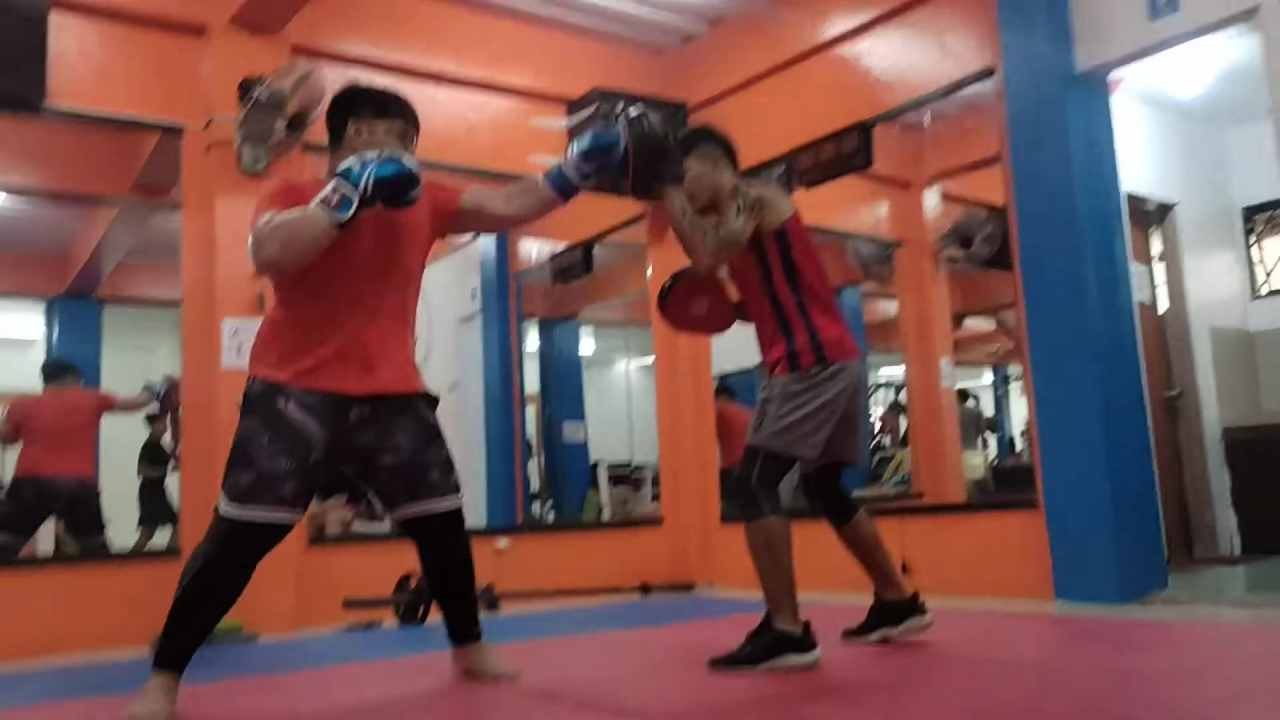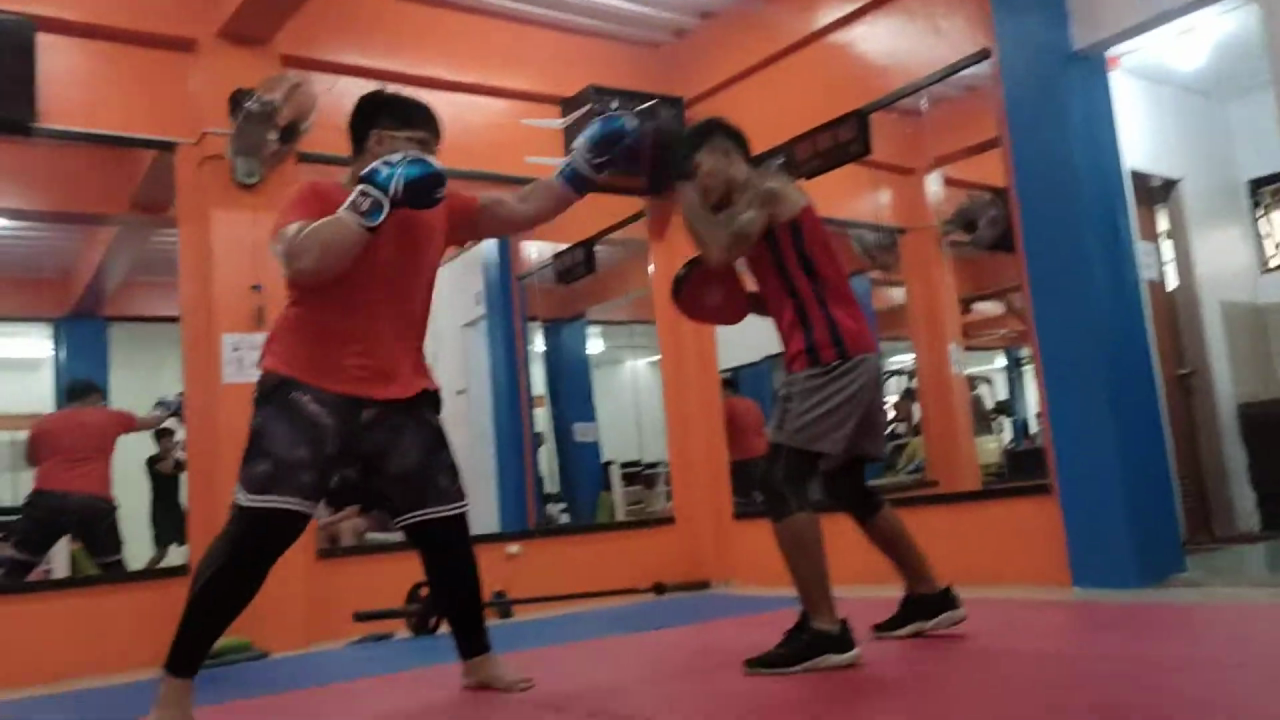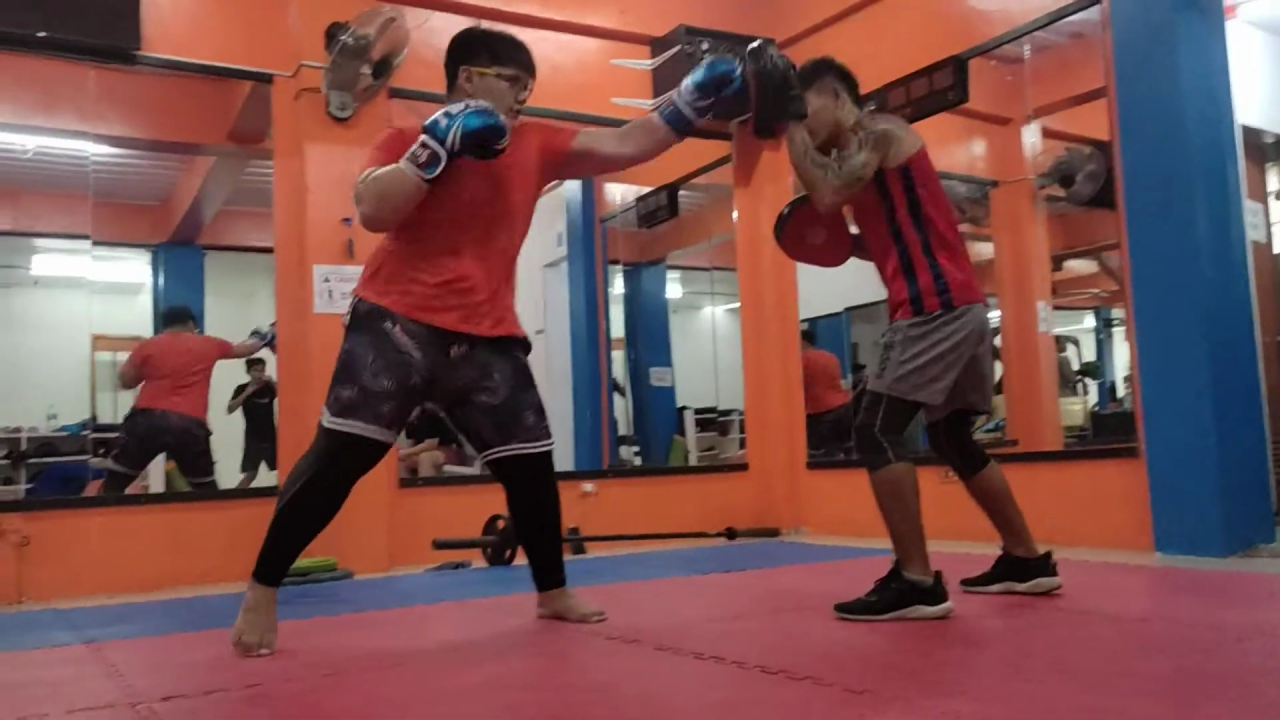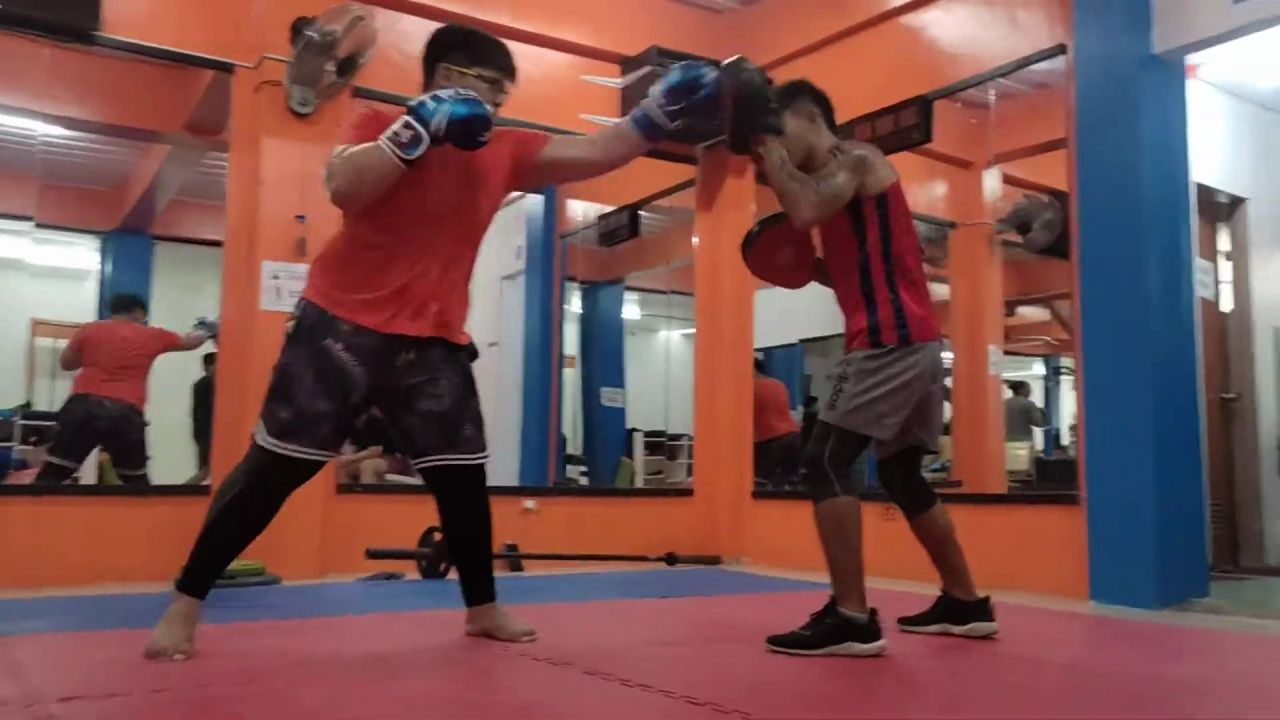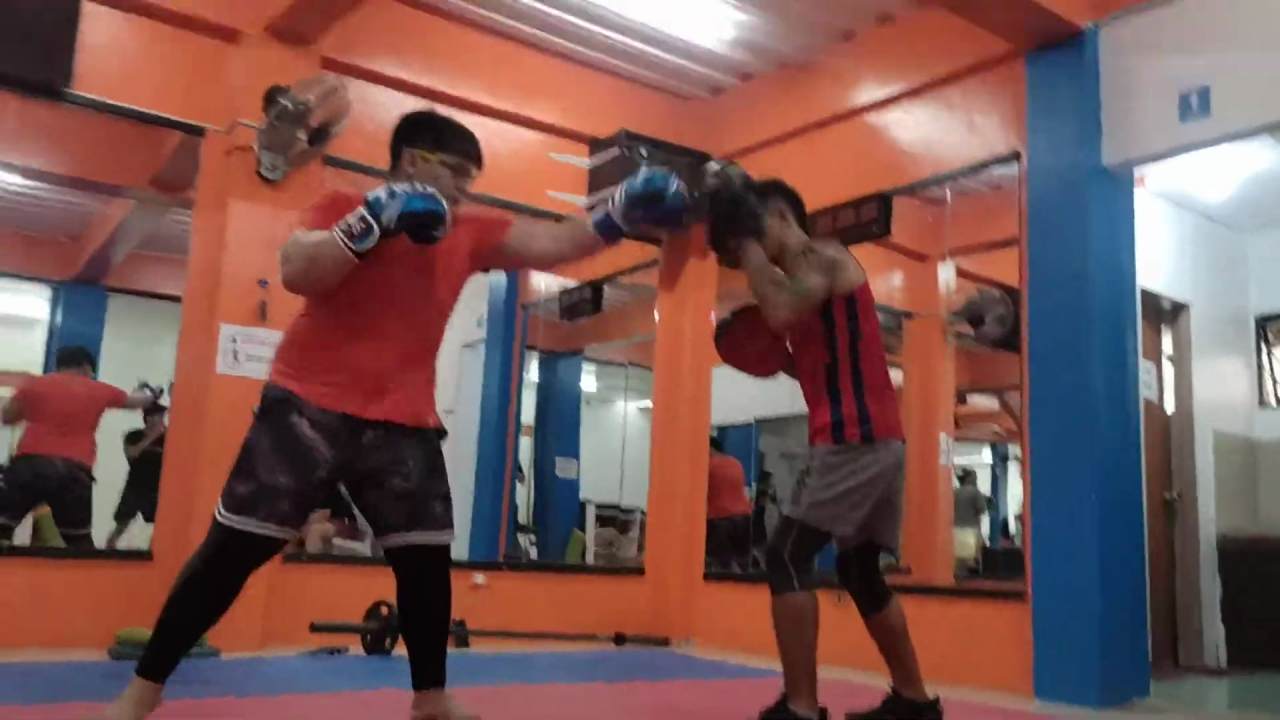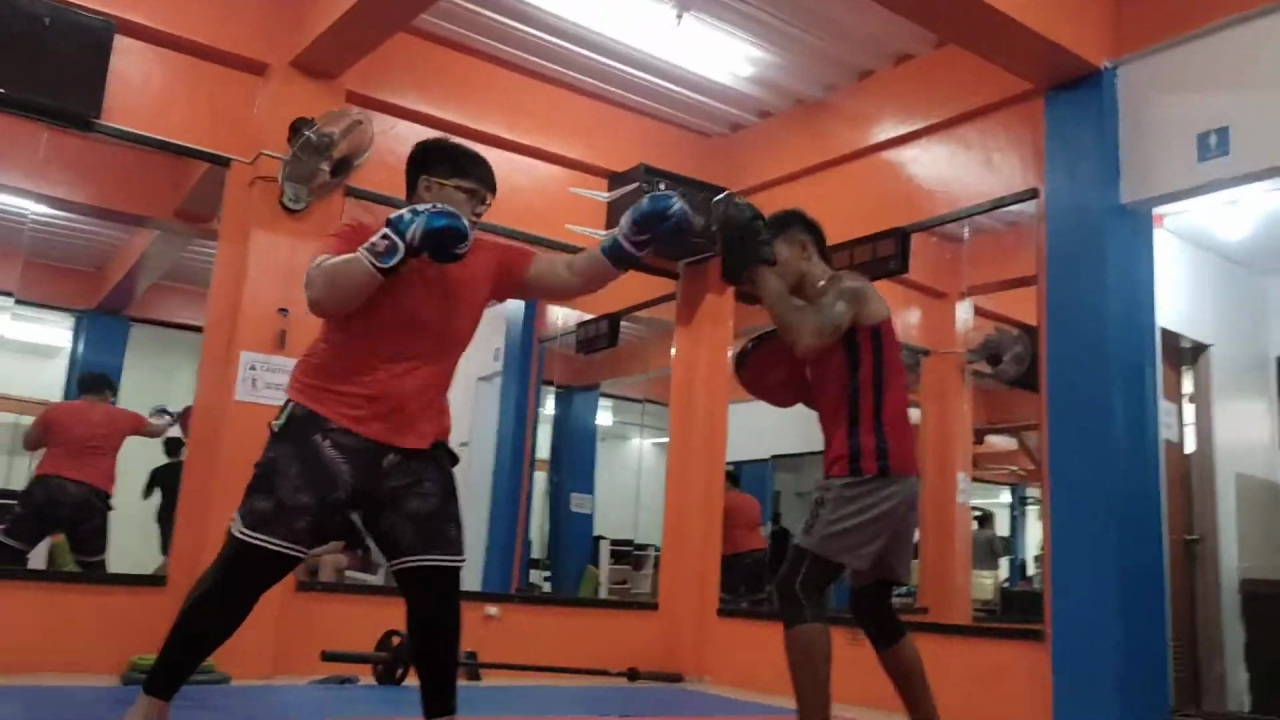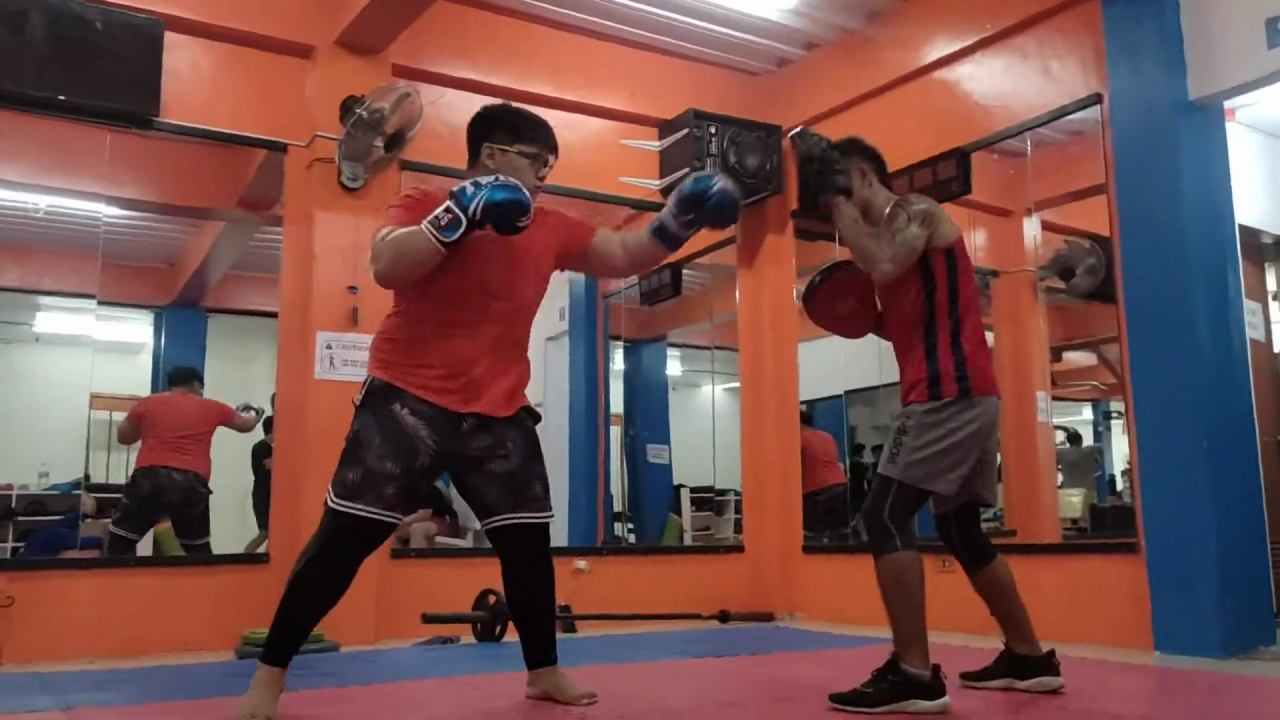
dt=0.5s
person 1, frame 1
left shoulder: (424, 201)
right shoulder: (293, 194)
left elbow: (506, 206)
right elbow: (271, 255)
left wrist: (574, 168)
right wrist: (345, 193)
left hip: (391, 397)
right hip: (296, 392)
left knee: (441, 523)
right knee: (243, 533)
left ankle: (469, 650)
person 1, frame 2
left shoulder: (436, 206)
right shoulder: (316, 197)
left elbow: (523, 210)
right elbow: (303, 263)
left wrist: (583, 166)
right wrist: (373, 195)
left hip: (398, 401)
right hip: (306, 392)
left knee: (446, 530)
right knee: (258, 530)
left ankle: (478, 660)
person 1, frame 3
left shoulder: (534, 145)
right shoulder: (406, 138)
left elbow: (621, 147)
right elbow: (375, 211)
left wrist: (690, 103)
right wrist: (436, 144)
left hip: (486, 338)
right hip: (398, 323)
left knee: (529, 466)
right knee: (341, 454)
left ankle: (553, 593)
right ankle: (263, 594)
person 1, frame 4
left shoulder: (504, 147)
right shoulder: (377, 122)
left elbow: (589, 154)
right elbow: (347, 187)
left wrist: (658, 110)
right wrist: (419, 125)
left hip: (435, 343)
right hip: (343, 327)
left knee: (462, 477)
right knee: (279, 464)
left ankle: (483, 608)
right ankle: (185, 606)
person 1, frame 5
left shoulder: (467, 233)
right shoulder: (344, 208)
left elbow: (551, 244)
right elbow: (297, 272)
left wrist: (621, 212)
right wrist: (373, 220)
left hip: (403, 426)
right hip: (311, 409)
left knee: (427, 560)
right knee: (239, 546)
person 1, frame 6
left shoulder: (487, 258)
right shoulder: (365, 234)
left elbow: (571, 275)
right elbow: (324, 296)
left wrist: (635, 236)
right wrist: (398, 238)
left hip: (416, 448)
right hip: (325, 429)
left knee: (435, 587)
right knee: (249, 566)
person 1, frame 7
left shoulder: (548, 230)
right shoulder: (424, 202)
left elbow: (623, 257)
right elbow: (387, 267)
left wrist: (682, 218)
right wrist: (460, 212)
left hip: (498, 414)
right hip: (408, 400)
left knee: (528, 541)
right knee: (348, 533)
person 2, frame 1
left shoulder: (753, 195)
right shoulder: (746, 221)
left elbow: (707, 252)
left wrist: (666, 185)
left hip: (810, 365)
right hip: (835, 362)
left knee: (753, 483)
right knee: (823, 488)
left ankle: (786, 631)
right ankle: (897, 602)
person 2, frame 2
left shoulder: (765, 186)
right shoulder: (758, 211)
left elbow: (718, 251)
left wrist: (681, 183)
left hip: (829, 358)
right hip: (848, 356)
left knee: (780, 482)
right knee: (845, 485)
left ankle: (823, 630)
right ankle: (929, 595)
person 2, frame 3
left shoulder: (880, 130)
right shoulder: (866, 159)
left elbow: (826, 195)
left wrist: (789, 124)
left hip: (935, 309)
right hip: (959, 308)
left knee: (875, 431)
right knee: (951, 437)
left ankle: (916, 581)
right ankle: (1027, 559)
person 2, frame 4
left shoulder: (856, 156)
right shoulder: (832, 182)
left elbow: (806, 211)
left wrist: (763, 139)
left hip: (891, 342)
right hip: (904, 343)
left knee: (825, 461)
right knee: (903, 475)
left ankle: (851, 619)
right ankle: (965, 603)
person 2, frame 5
left shoulder: (825, 259)
right shoulder: (807, 280)
left elbow: (782, 314)
left wrist: (743, 243)
left hip: (854, 438)
right hip: (874, 439)
left knee: (786, 555)
right knee: (857, 569)
person 2, frame 6
left shoulder: (846, 288)
right shoulder: (819, 308)
left elbow: (805, 341)
left wrist: (763, 267)
left hip: (865, 471)
right hip: (884, 475)
left knee: (796, 587)
right knee: (873, 608)
person 2, frame 7
left shoulder: (918, 211)
right shoulder: (897, 234)
left elbow: (882, 267)
left wrist: (834, 203)
left hip: (950, 393)
right hip: (964, 397)
left knee: (884, 514)
right knee: (958, 529)
left ankle: (916, 675)
right ankle: (1030, 657)
person 3, frame 1
left shoulder: (22, 405)
right shoulder: (90, 399)
right elbow: (132, 403)
right wrist: (152, 393)
left hip: (32, 483)
right hip: (78, 486)
right knee: (97, 550)
person 3, frame 2
left shoulder: (44, 423)
right shoulder: (110, 418)
left elbow: (32, 459)
right elbow: (148, 422)
right wrist: (166, 409)
left hip: (47, 499)
right hip: (94, 502)
right knee: (113, 568)
person 3, frame 3
left shoulder: (147, 347)
right shoulder: (209, 345)
left elbow: (126, 381)
right elbow: (244, 349)
right wrist: (261, 339)
left hip: (147, 419)
right hip: (189, 425)
left knee: (114, 484)
right knee: (206, 489)
person 3, frame 4
left shoulder: (88, 331)
right shoulder: (152, 336)
left elbow: (65, 362)
right elbow: (190, 341)
right wrist: (206, 330)
left hip: (80, 405)
right hip: (122, 413)
left knee: (52, 474)
right knee: (136, 480)
person 3, frame 5
left shoulder: (34, 384)
right shoulder: (98, 391)
right elbow: (135, 401)
right wrist: (148, 394)
left hip: (29, 464)
right hip: (72, 472)
right knee: (79, 541)
person 3, frame 6
left shoulder: (55, 410)
right shoulder: (121, 417)
left elbow: (29, 443)
right elbow: (156, 428)
right wrist: (166, 418)
left hip: (47, 487)
right hip: (90, 497)
right knee: (93, 566)
person 3, frame 7
left shoulder: (147, 403)
right shoulder: (210, 408)
left elbow: (124, 437)
right elbow: (246, 424)
right wrist: (253, 415)
left hip: (149, 478)
right hip: (190, 484)
left knee: (119, 545)
right knee: (199, 551)
